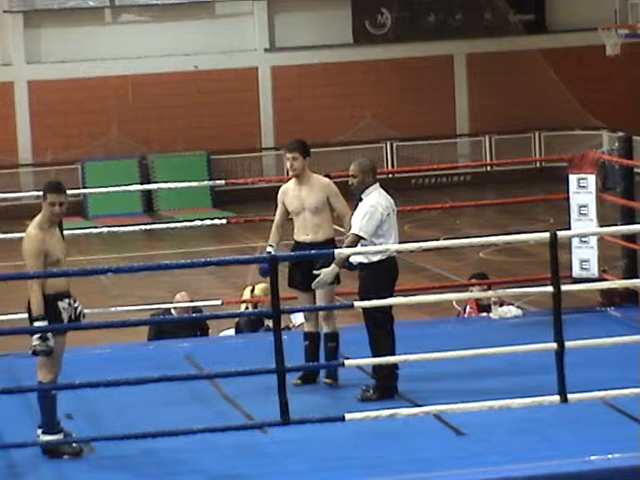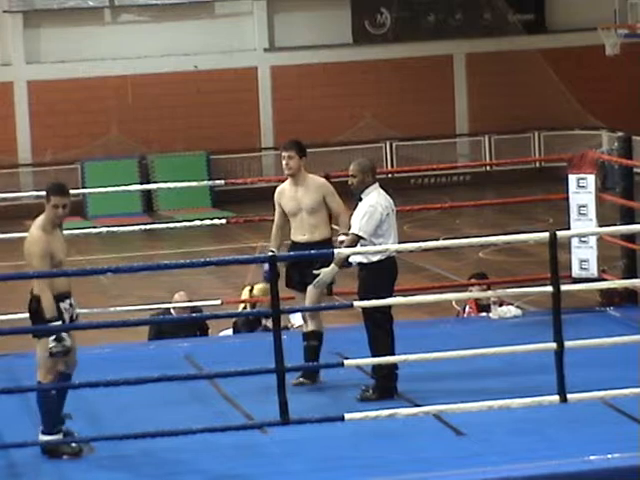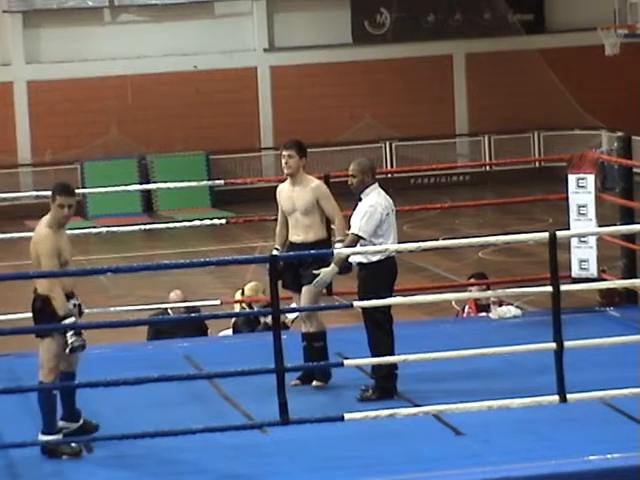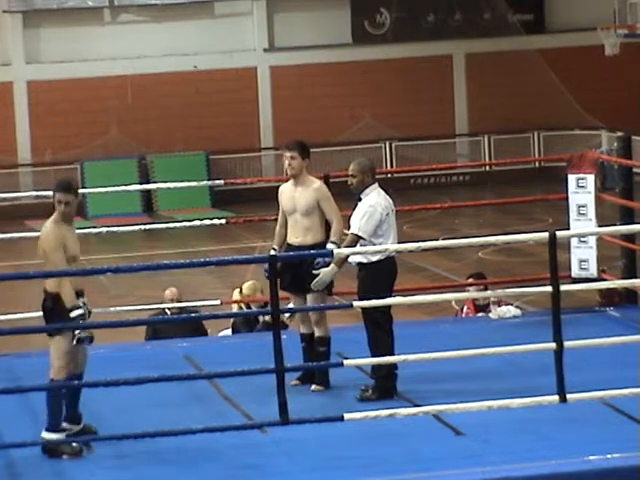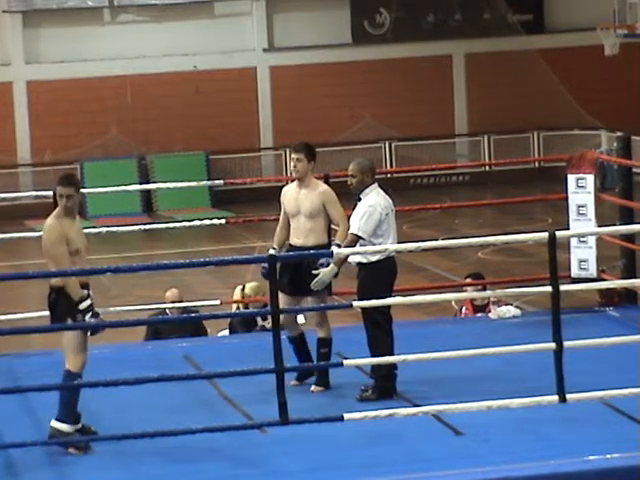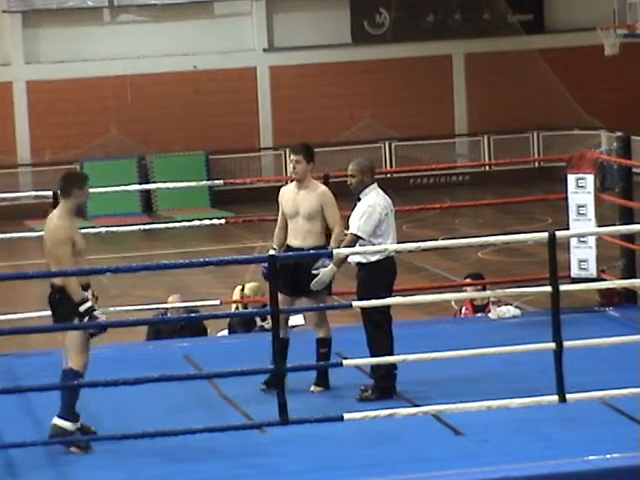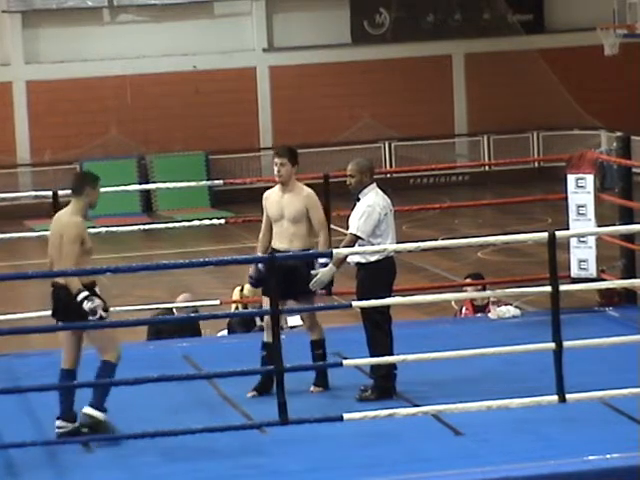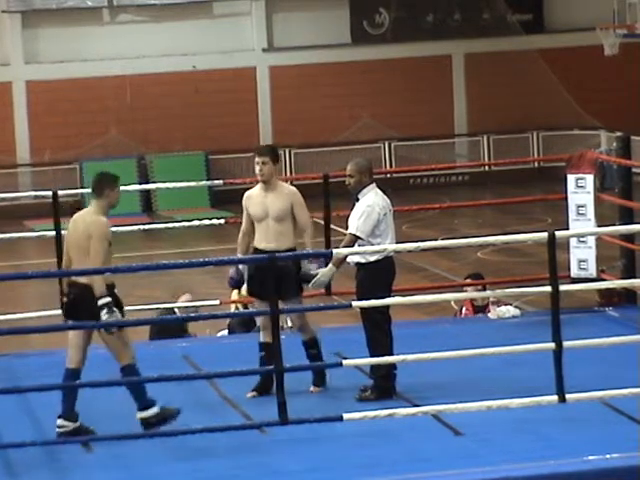
dt=0.3s
person 1, frame 1
left shoulder: (55, 226)
right shoulder: (35, 236)
right elbow: (34, 285)
left wrist: (72, 301)
right wrist: (39, 326)
left hip: (60, 302)
right hip: (46, 305)
left knee: (54, 370)
right knee: (48, 373)
left ankle: (49, 426)
right ankle: (50, 437)
person 1, frame 2
left shoulder: (55, 227)
right shoulder: (39, 237)
right elbow: (43, 287)
left wrist: (69, 304)
right wrist: (54, 328)
left hip: (61, 301)
right hip: (46, 306)
left knee: (68, 363)
right knee: (48, 372)
left ankle: (55, 422)
right ankle: (49, 437)
person 1, frame 3
left shoulder: (57, 227)
right shoulder: (46, 236)
right elbow: (53, 286)
left wrist: (74, 301)
right wrist: (69, 324)
left hip: (63, 301)
right hip: (49, 306)
left knee: (70, 362)
right knee: (50, 371)
left ankle: (71, 421)
right ankle: (49, 437)
person 1, frame 4
left shoulder: (68, 226)
right shoulder: (52, 232)
right elbow: (61, 279)
left wrist: (82, 305)
right wrist: (77, 313)
left hip: (73, 300)
right hip: (59, 304)
left knee: (78, 365)
right knee: (60, 370)
left ankle: (72, 423)
right ankle: (52, 436)
person 1, frame 5
left shoulder: (75, 220)
right shoulder: (54, 227)
right elbow: (66, 273)
right wrist: (86, 306)
left hip: (78, 294)
right hip: (66, 297)
left knee: (78, 361)
right knee: (75, 362)
left ankle: (71, 421)
right ankle: (61, 425)
person 1, frame 6
left shoulder: (59, 218)
right shoulder: (62, 226)
right elbow: (68, 275)
left wrist: (87, 294)
right wrist: (88, 309)
left hip: (64, 295)
right hip: (70, 297)
left knee: (72, 361)
right knee: (78, 362)
left ankle: (69, 422)
right ankle: (62, 423)
person 1, frame 7
left shoulder: (60, 217)
right shoulder: (75, 223)
right elbow: (67, 271)
right wrist: (85, 298)
left hip: (62, 294)
right hip: (77, 294)
left knee: (69, 361)
right knee: (111, 353)
left ankle: (66, 421)
right ankle: (94, 412)
person 1, frame 8
left shoulder: (75, 219)
right shoulder: (100, 224)
left elbow: (66, 264)
right elbow: (98, 271)
left wrist: (68, 294)
right wrist: (106, 306)
left hip: (76, 293)
right hip: (97, 295)
left knee: (75, 361)
right knee: (126, 358)
left ankle: (67, 421)
right ankle: (148, 412)
person 2, frame 1
left shoulder: (325, 185)
right shoulder: (285, 191)
left elbow: (346, 215)
right elbow: (278, 225)
right wrist: (270, 251)
left hip: (324, 249)
right hip: (300, 251)
left knee: (325, 313)
right knee: (308, 315)
left ankle: (331, 369)
right ankle: (310, 370)
person 2, frame 2
left shoulder: (320, 185)
right shoulder: (280, 192)
left elbow: (342, 214)
right elbow: (278, 226)
right wrist: (272, 256)
left hip: (321, 249)
right hip: (297, 250)
left knee: (311, 310)
right knee: (304, 313)
left ankle: (312, 369)
right ankle: (308, 369)
person 2, frame 3
left shoulder: (316, 187)
right shoulder: (281, 190)
left elbow: (337, 219)
left wrist: (339, 248)
right wrist: (276, 253)
left hip: (316, 250)
right hip: (293, 251)
left knee: (308, 311)
right knee: (303, 314)
left ankle: (323, 370)
right ankle: (309, 370)
person 2, frame 4
left shoulder: (318, 189)
right shoulder: (283, 190)
left elbow: (337, 221)
left wrist: (330, 250)
right wrist: (274, 252)
left hip: (314, 253)
right hip: (292, 254)
left knee: (317, 317)
right knee: (302, 317)
left ankle: (322, 376)
right ankle: (309, 370)
person 2, frame 5
left shoulder: (323, 192)
right shoulder: (286, 192)
left elbow: (343, 224)
right wrist: (273, 252)
left hip: (316, 255)
right hip: (293, 255)
left knee: (319, 318)
right knee: (285, 317)
left ankle: (322, 376)
right ankle: (306, 365)
person 2, frame 6
left shoulder: (322, 193)
right shoulder: (284, 192)
left elbow: (337, 229)
right wrist: (273, 252)
left hip: (313, 257)
right hip: (290, 255)
left knee: (318, 319)
right knee: (278, 316)
left ankle: (322, 376)
right ankle: (277, 374)
person 2, frame 7
left shoulder: (307, 196)
right shoulder: (268, 196)
left elbow: (322, 232)
left wrist: (322, 262)
right wrist: (258, 260)
left hip: (300, 260)
right hip: (275, 260)
left knee: (310, 321)
right knee: (270, 323)
left ankle: (321, 377)
right ankle: (266, 380)
person 2, frame 8
left shoulder: (290, 193)
right shoulder: (248, 197)
left elbow: (307, 228)
right elbow: (245, 232)
left hip: (286, 259)
right hip: (259, 260)
left knee: (298, 321)
right knee: (263, 324)
left ankle: (318, 374)
right ankle: (266, 380)
person 3, frame 1
left shoulder: (373, 204)
right shoulder: (380, 199)
left elbow: (354, 240)
left wrist: (334, 268)
left hip: (375, 268)
right hip: (380, 265)
left knee: (378, 327)
right knee: (381, 325)
left ankle: (385, 385)
right ankle: (385, 379)
person 3, frame 2
left shoulder: (372, 204)
right shoulder: (379, 198)
left elbow: (354, 240)
left wrist: (333, 268)
left hip: (375, 269)
right hip: (379, 266)
left knee: (378, 326)
right knee: (380, 325)
left ankle: (384, 385)
right ankle: (385, 379)
person 3, frame 3
left shoulder: (372, 204)
right shoulder: (378, 198)
left elbow: (353, 240)
left wrist: (333, 268)
left hip: (375, 268)
right hip: (379, 266)
left knee: (377, 327)
right knee: (380, 325)
left ankle: (384, 385)
right ankle: (384, 379)
person 3, frame 4
left shoulder: (372, 204)
right shoulder: (378, 198)
left elbow: (353, 240)
left wrist: (333, 268)
left hip: (374, 269)
right hip: (378, 266)
left knee: (377, 326)
right knee: (380, 325)
left ankle: (384, 385)
right ankle: (384, 379)
person 3, frame 5
left shoulder: (371, 204)
right shoulder: (378, 198)
left elbow: (352, 240)
left wrist: (332, 268)
left hip: (374, 269)
right hip: (379, 266)
left knee: (377, 326)
right knee: (379, 325)
left ankle: (384, 385)
right ankle: (384, 379)
person 3, frame 6
left shoulder: (371, 204)
right shoulder: (377, 198)
left elbow: (351, 240)
left wrist: (332, 269)
left hip: (374, 269)
right hip: (378, 266)
left knee: (376, 327)
right knee: (379, 325)
left ankle: (383, 385)
right ankle: (383, 379)
person 3, frame 7
left shoulder: (370, 204)
right shoulder: (377, 198)
left elbow: (351, 240)
left wrist: (331, 269)
left hip: (373, 269)
right hip: (378, 266)
left knee: (376, 327)
right knee: (378, 325)
left ankle: (383, 385)
right ankle: (383, 379)
person 3, frame 8
left shoulder: (369, 204)
right shoulder: (376, 198)
left elbow: (351, 240)
left wrist: (331, 269)
left hip: (373, 268)
right hip: (377, 266)
left knee: (376, 327)
right knee: (378, 326)
left ankle: (383, 385)
right ankle: (383, 379)
